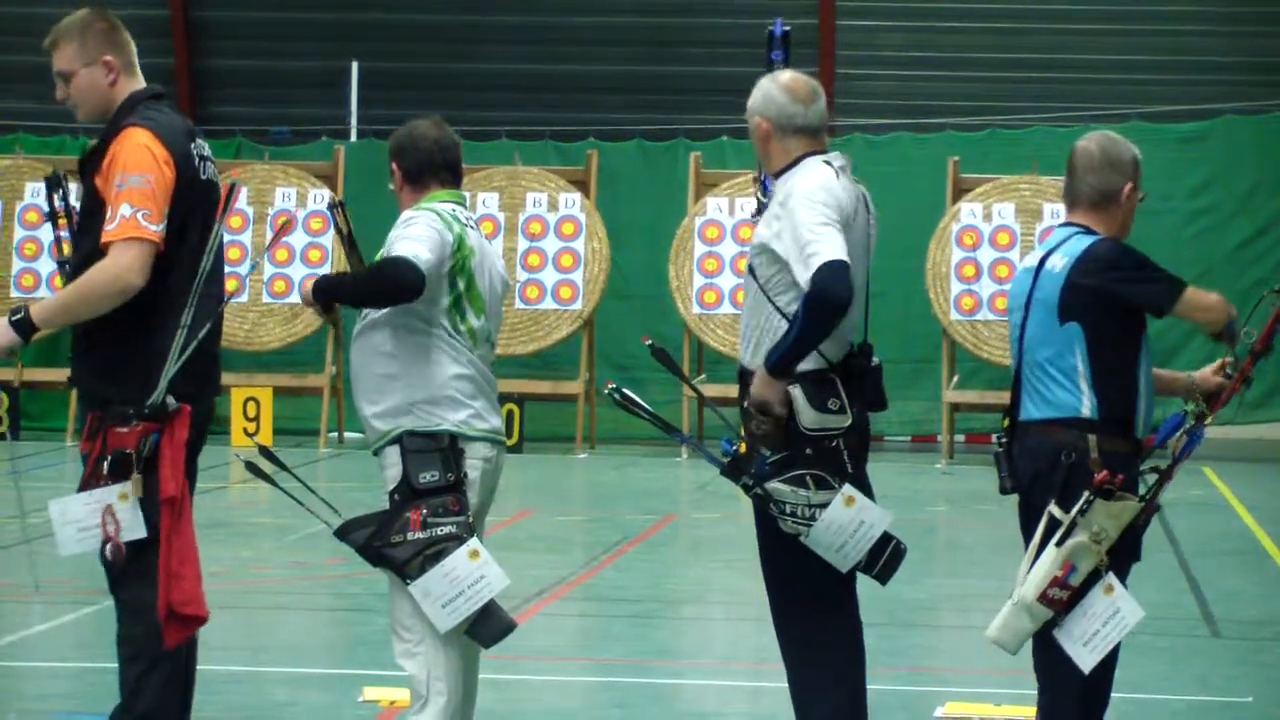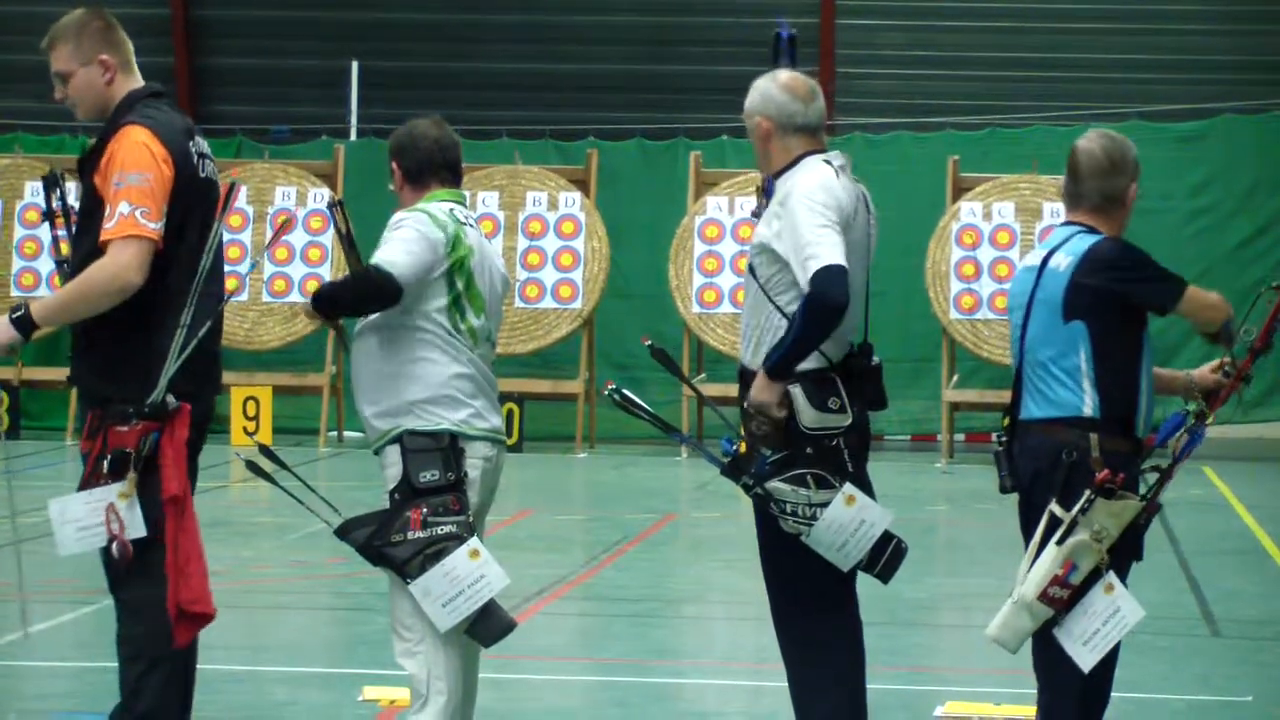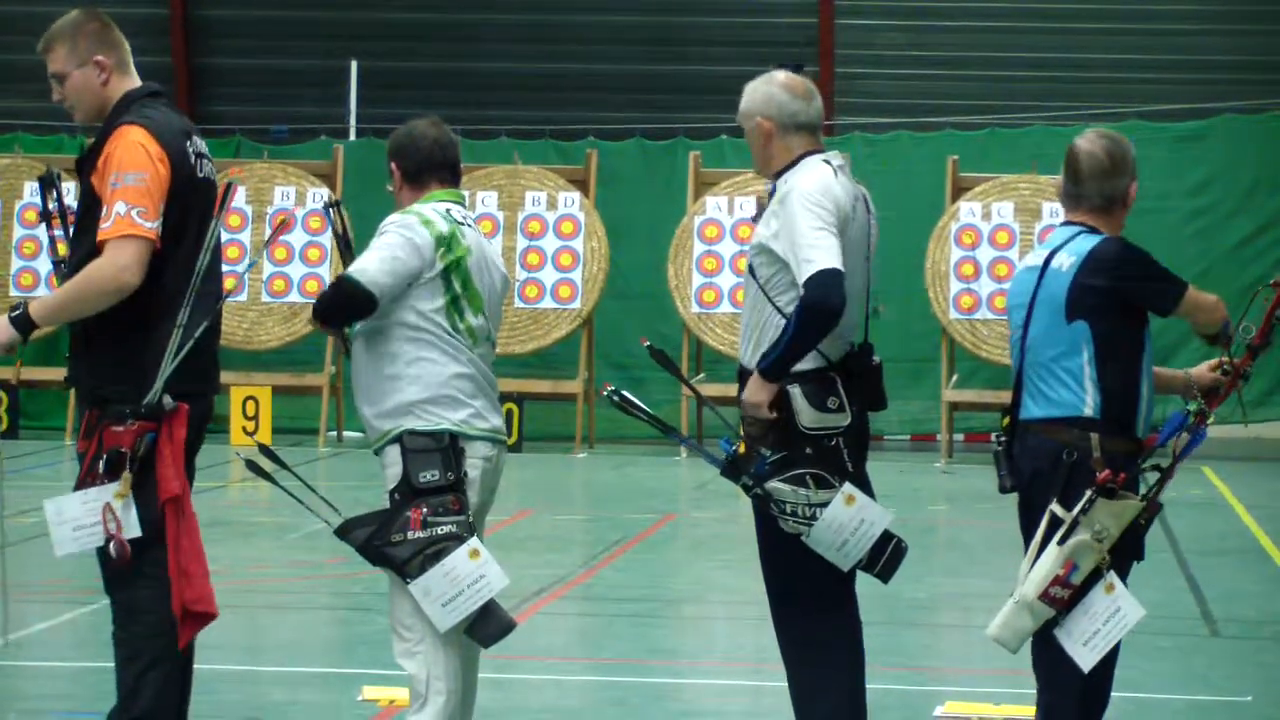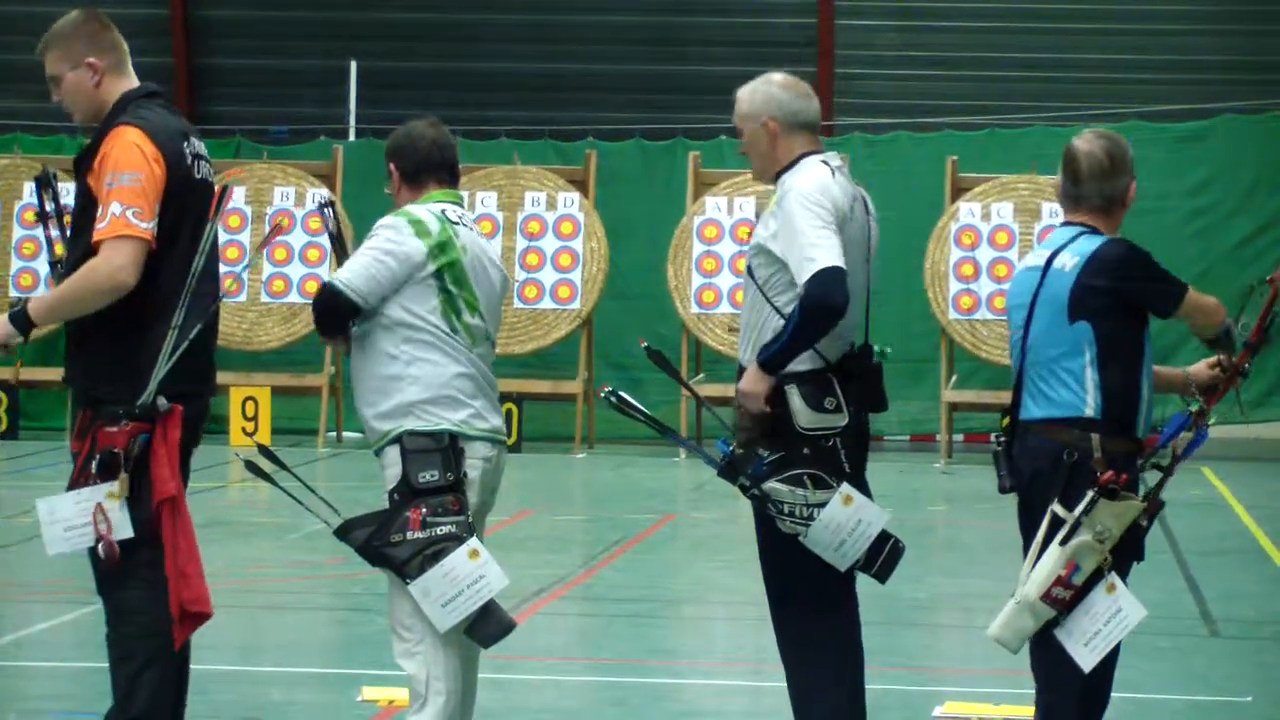
dt=0.1s
person 1, frame 1
left shoulder: (137, 141)
right shoulder: (178, 133)
left elbow: (126, 271)
right wrist: (85, 232)
left hip: (143, 394)
right hip: (165, 386)
left knee: (143, 571)
right knee: (155, 566)
person 1, frame 2
left shoulder: (137, 139)
right shoulder: (179, 132)
left elbow: (126, 268)
right wrist: (84, 233)
left hip: (143, 394)
right hip: (166, 385)
left knee: (141, 570)
right knee: (155, 565)
person 1, frame 3
left shoulder: (133, 139)
right shoulder: (176, 131)
left elbow: (123, 269)
right wrist: (80, 237)
left hip: (140, 394)
right hip: (166, 385)
left knee: (138, 569)
right knee: (152, 564)
person 1, frame 4
left shoulder: (129, 140)
right shoulder: (176, 133)
left elbow: (119, 268)
right wrist: (74, 243)
left hip: (132, 393)
right hip: (164, 385)
left knee: (129, 570)
right knee: (147, 563)
person 2, frame 1
left shoulder: (808, 189)
right shoulder: (839, 183)
left elbow: (831, 291)
left wrist: (774, 369)
left hip: (802, 413)
left knee: (809, 591)
right knee: (818, 590)
person 2, frame 2
left shoulder: (806, 188)
right shoulder: (840, 183)
left elbow: (827, 294)
left wrist: (772, 372)
left hip: (802, 412)
left knee: (808, 589)
right knee: (819, 588)
person 2, frame 3
left shoulder: (805, 187)
right shoulder: (839, 183)
left elbow: (823, 297)
left wrist: (766, 373)
left hip: (800, 411)
right hip: (821, 405)
left knee: (807, 588)
right knee: (817, 586)
person 2, frame 4
left shoulder: (804, 187)
right shoulder: (841, 185)
left elbow: (826, 297)
left wrist: (762, 368)
left hip: (803, 414)
right hip: (826, 407)
left knee: (807, 590)
right knee: (818, 587)
person 3, frame 1
left shoulder: (427, 219)
right shoulder: (478, 241)
left elbow: (402, 278)
left wrist: (325, 287)
right hip: (467, 442)
left knee: (425, 613)
person 3, frame 2
left shoulder: (424, 221)
right shoulder: (480, 242)
left elbow: (373, 286)
left wrist: (323, 299)
right wrist: (360, 317)
right hip: (468, 442)
left knee: (424, 613)
person 3, frame 3
left shoulder: (418, 222)
right shoulder: (480, 243)
left elbow: (353, 294)
left wrist: (324, 312)
right wrist: (365, 324)
right hip: (470, 442)
left knee: (424, 612)
person 3, frame 4
left shoulder: (411, 226)
right shoulder: (481, 245)
left elbow: (333, 306)
left wrist: (344, 332)
right wrist: (378, 329)
right hip: (472, 443)
left knee: (423, 615)
person 4, frame 1
left shoulder: (1041, 260)
right shoulder: (1102, 259)
right elbow: (1210, 311)
left wrist: (1189, 383)
right wrist: (1226, 315)
left hip: (1046, 454)
right hip: (1086, 462)
person 4, frame 2
left shoulder: (1035, 263)
right shoulder: (1106, 257)
right elbow: (1210, 312)
left wrist: (1187, 382)
right wrist: (1219, 318)
left hip: (1044, 453)
right hip: (1086, 461)
person 4, frame 3
left shoulder: (1034, 262)
right shoulder: (1108, 258)
right elbow: (1209, 313)
left wrist: (1186, 380)
right wrist: (1217, 326)
left hip: (1044, 452)
right hip: (1086, 461)
person 4, frame 4
left shoulder: (1032, 265)
right shoulder: (1111, 259)
right elbow: (1208, 316)
left wrist: (1183, 380)
right wrist: (1221, 331)
left hip: (1041, 453)
right hip: (1087, 461)
